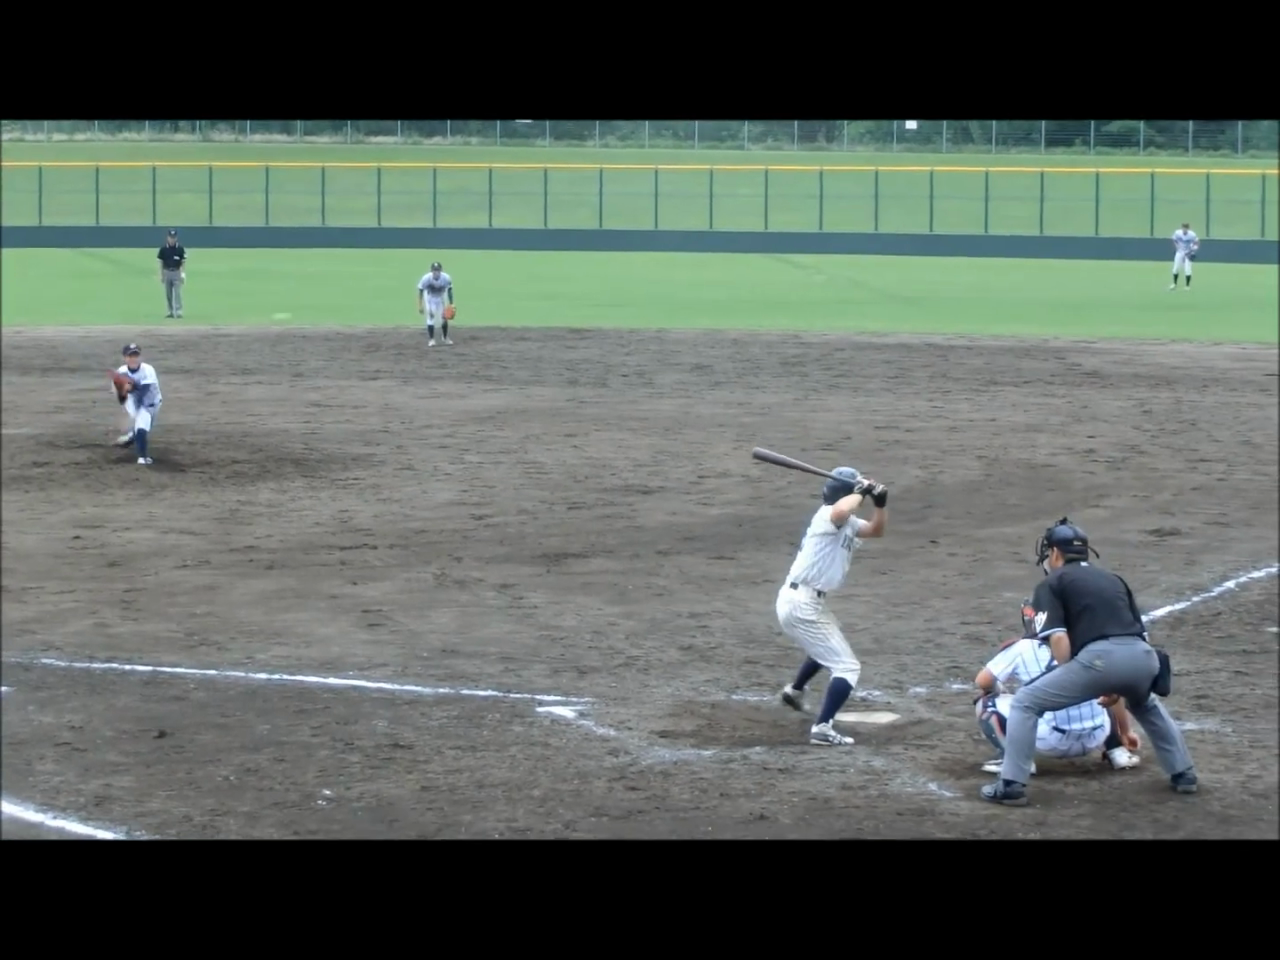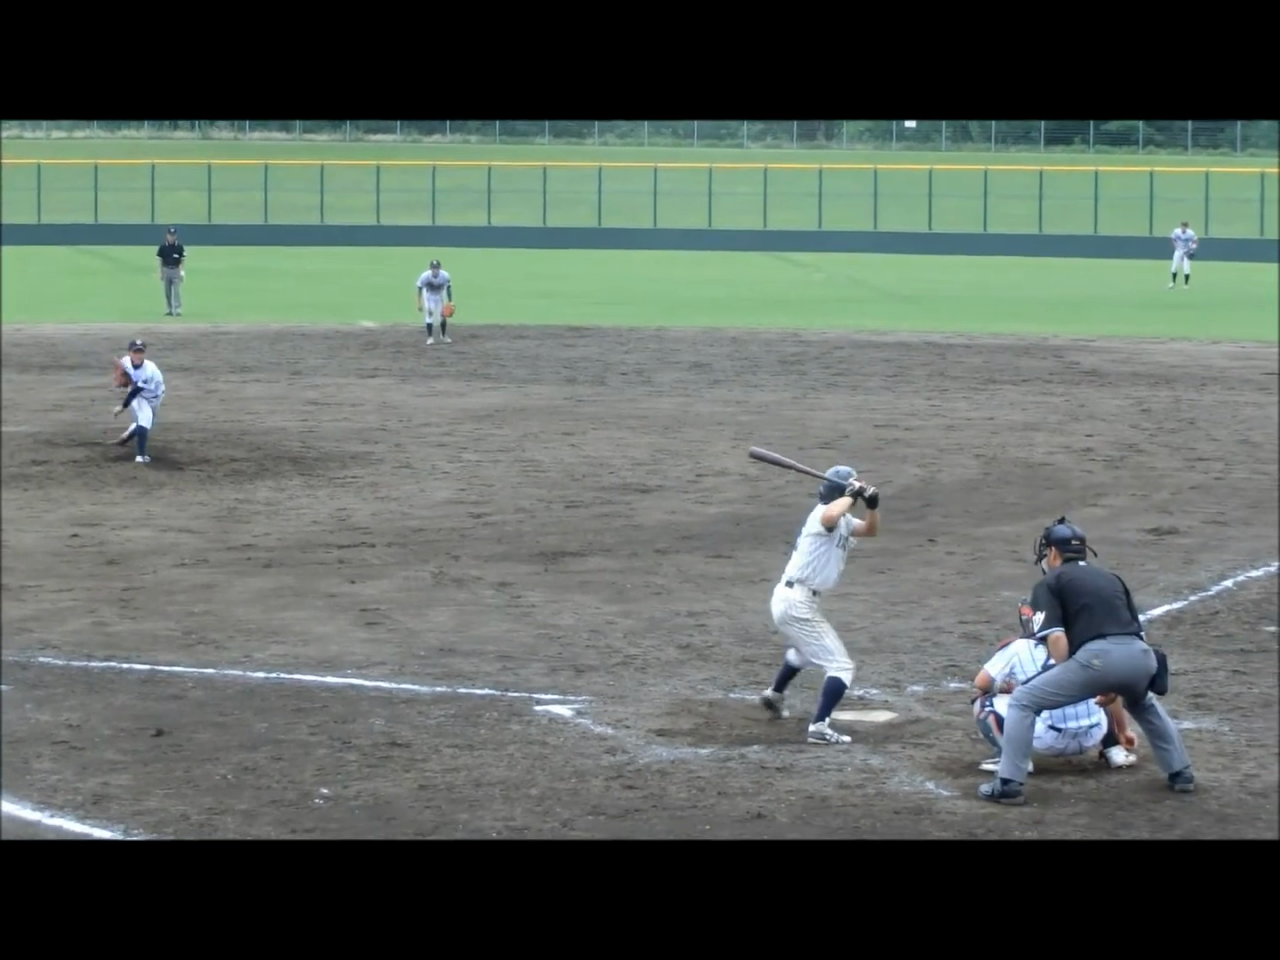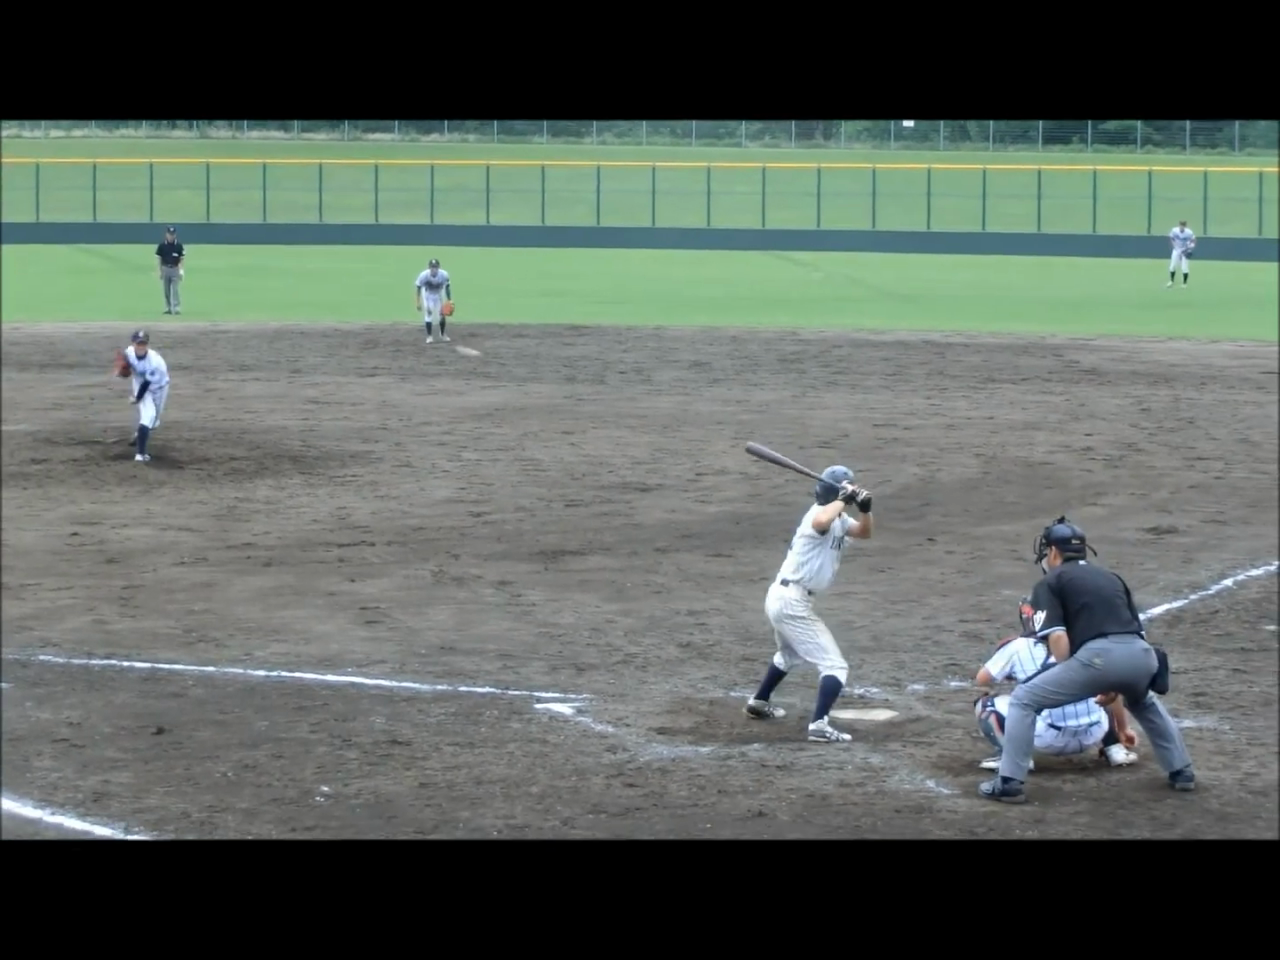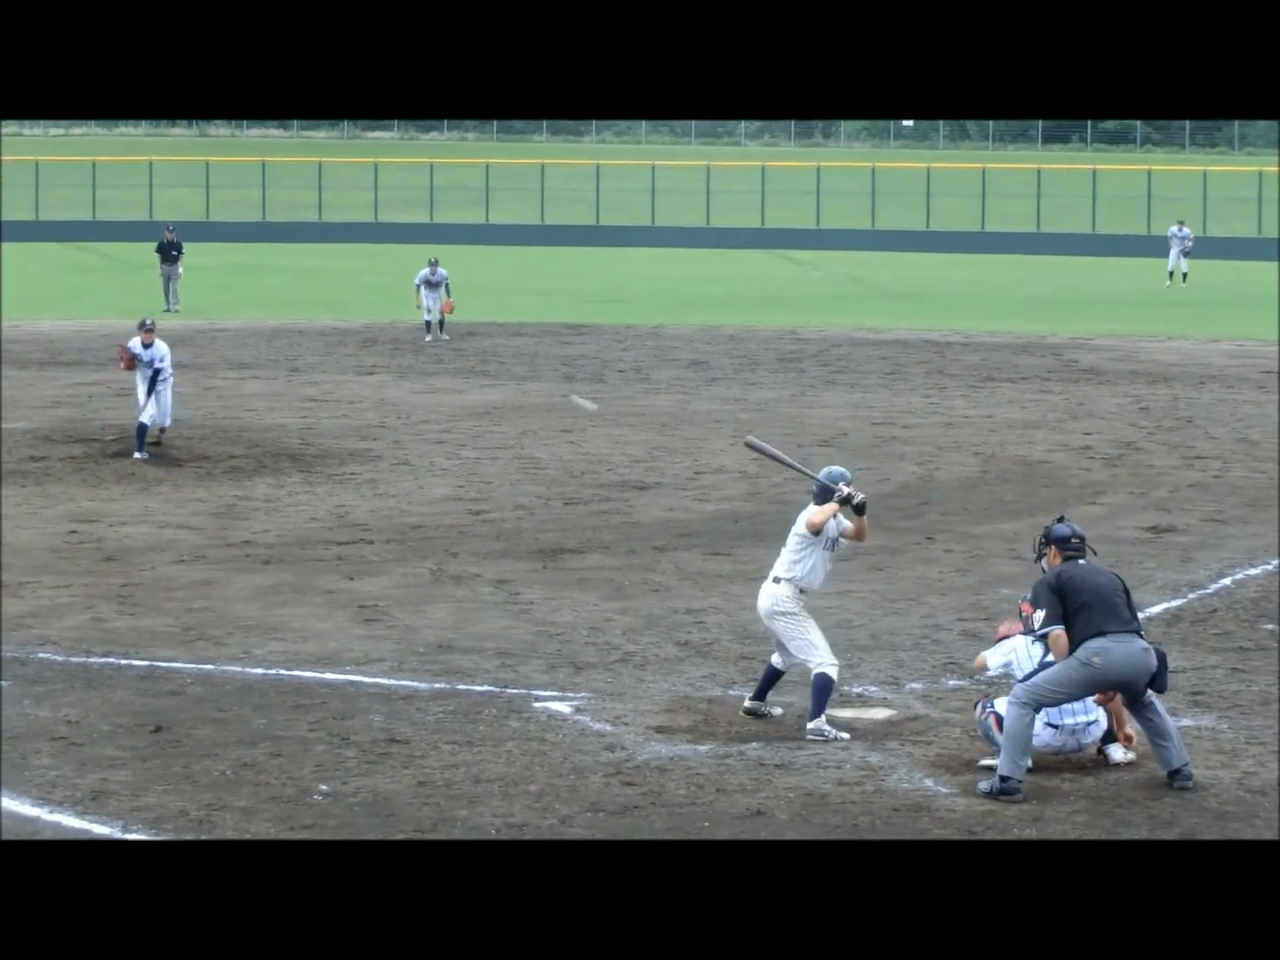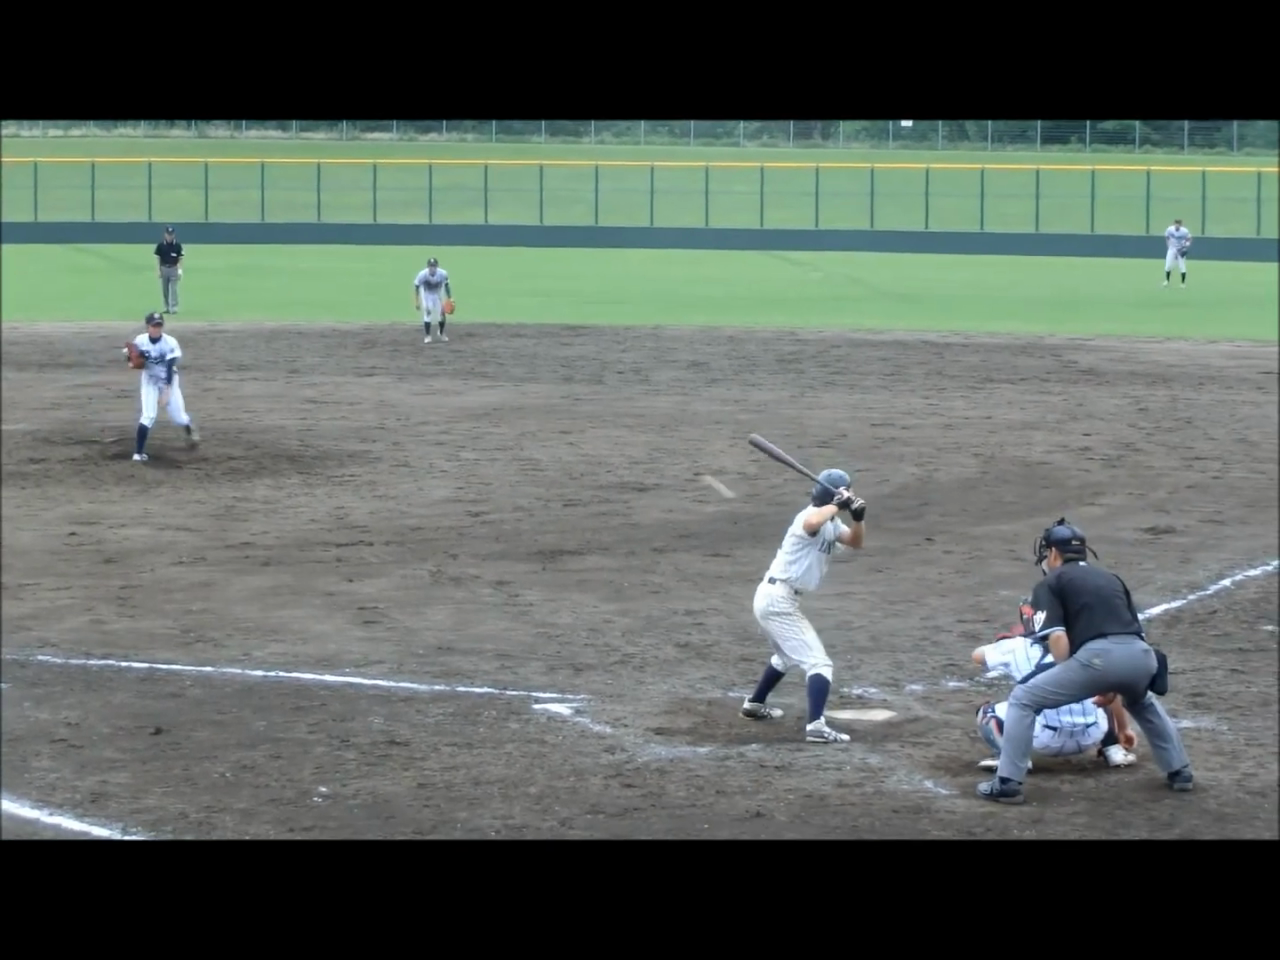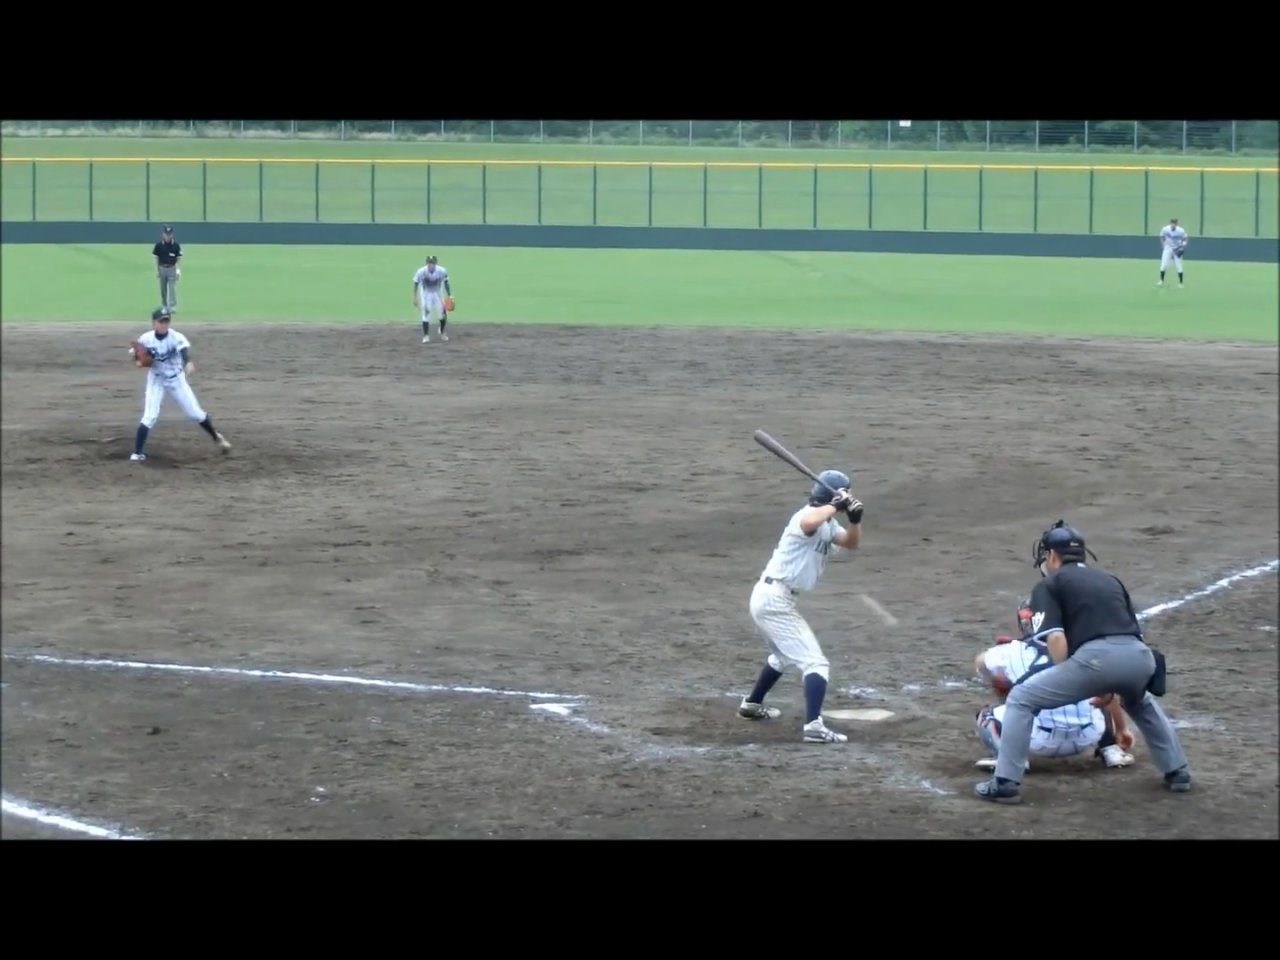
dt=0.1s
person 1, frame 1
left shoulder: (1051, 584)
right shoulder: (1113, 579)
left elbow: (1058, 639)
left wrist: (1069, 683)
left hip: (1100, 658)
right hip: (1143, 658)
left knee: (1024, 702)
right knee: (1145, 705)
left ankle: (1012, 785)
right ankle: (1183, 774)
person 1, frame 2
left shoulder: (1049, 583)
right shoulder: (1111, 578)
left elbow: (1056, 638)
left wrist: (1067, 682)
left hip: (1098, 658)
right hip: (1140, 657)
left knee: (1022, 701)
right knee: (1143, 704)
left ankle: (1009, 784)
right ankle: (1181, 773)
person 1, frame 3
left shoulder: (1050, 583)
right shoulder: (1111, 577)
left elbow: (1057, 637)
left wrist: (1068, 681)
left hip: (1098, 656)
right hip: (1141, 656)
left knee: (1023, 699)
right knee: (1144, 703)
left ankle: (1009, 782)
right ankle: (1181, 771)
person 1, frame 4
left shoulder: (1049, 582)
right shoulder: (1111, 576)
left elbow: (1057, 636)
left wrist: (1067, 681)
left hip: (1098, 656)
right hip: (1140, 655)
left knee: (1022, 698)
right knee: (1143, 701)
left ankle: (1008, 781)
right ankle: (1179, 770)
person 1, frame 5
left shoulder: (1050, 584)
right shoulder: (1111, 578)
left elbow: (1057, 637)
left wrist: (1068, 682)
right wrist: (1112, 685)
left hip: (1098, 657)
right hip: (1141, 656)
left knee: (1022, 700)
right knee: (1143, 703)
left ankle: (1007, 783)
right ankle: (1179, 772)
person 1, frame 6
left shoulder: (1049, 585)
right shoulder: (1110, 580)
left elbow: (1055, 638)
left wrist: (1066, 683)
right wrist: (1111, 685)
left hip: (1097, 658)
right hip: (1139, 657)
left knee: (1020, 700)
right knee: (1141, 703)
left ankle: (1005, 783)
right ankle: (1177, 772)
person 2, frame 1
left shoulder: (846, 520)
right shoulder: (828, 515)
left elbow: (877, 530)
right elbow: (841, 510)
left wrist: (880, 503)
right wrist: (861, 491)
left hip: (799, 600)
right hip: (801, 604)
left knee: (821, 647)
right knee: (847, 667)
left ankle: (795, 691)
right ankle: (822, 728)
person 2, frame 2
left shoulder: (841, 520)
right shoulder: (823, 516)
left elbow: (870, 530)
right elbow: (830, 515)
left wrist: (872, 504)
right wrist: (852, 494)
left hip: (792, 599)
right hip: (796, 603)
left knee: (805, 649)
right knee: (841, 666)
left ankle: (775, 694)
right ankle: (819, 727)
person 2, frame 3
left shoulder: (836, 517)
right shoulder: (819, 515)
left elbow: (865, 532)
right elbow: (821, 522)
left wrist: (864, 508)
right wrist: (844, 499)
left hip: (784, 598)
right hip: (792, 601)
left knee: (790, 655)
right knee: (834, 665)
left ankle: (759, 702)
right ankle: (819, 725)
person 2, frame 4
left shoulder: (831, 517)
right shoulder: (814, 515)
left elbow: (859, 535)
right elbow: (815, 523)
left wrist: (859, 511)
right wrist: (839, 501)
left hip: (777, 595)
right hip: (783, 599)
left knee: (787, 654)
right knee: (824, 662)
left ankle: (755, 702)
right ankle: (817, 723)
person 2, frame 5
left shoulder: (830, 521)
right shoulder: (810, 516)
left elbow: (855, 542)
right elbow: (813, 523)
left wrist: (857, 517)
right wrist: (838, 505)
left hip: (774, 598)
right hip: (777, 599)
left knee: (787, 656)
right knee: (818, 662)
left ankle: (755, 704)
right ankle: (816, 725)
person 2, frame 6
left shoulder: (826, 521)
right shoulder: (807, 516)
left elbow: (851, 543)
right elbow: (811, 523)
left wrist: (854, 518)
right wrist: (836, 505)
left hip: (771, 597)
right hip: (774, 599)
left knee: (784, 655)
right knee: (814, 662)
left ankle: (752, 704)
right ankle: (814, 725)
